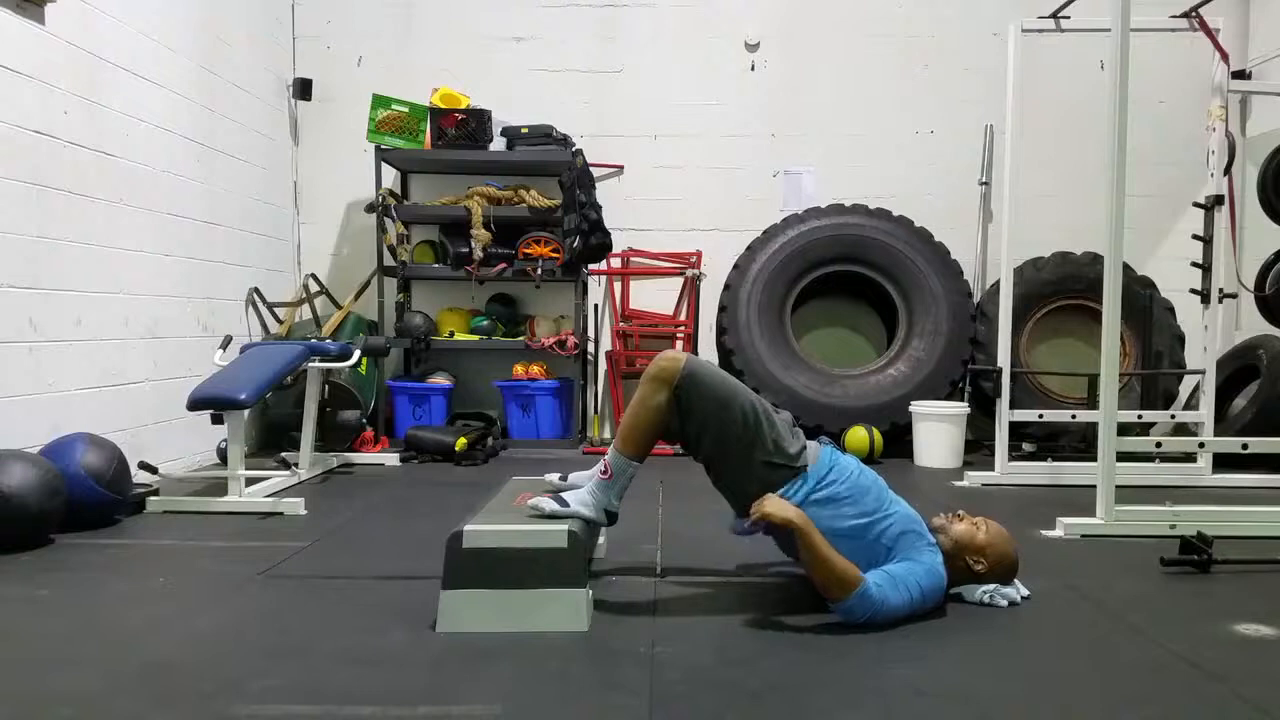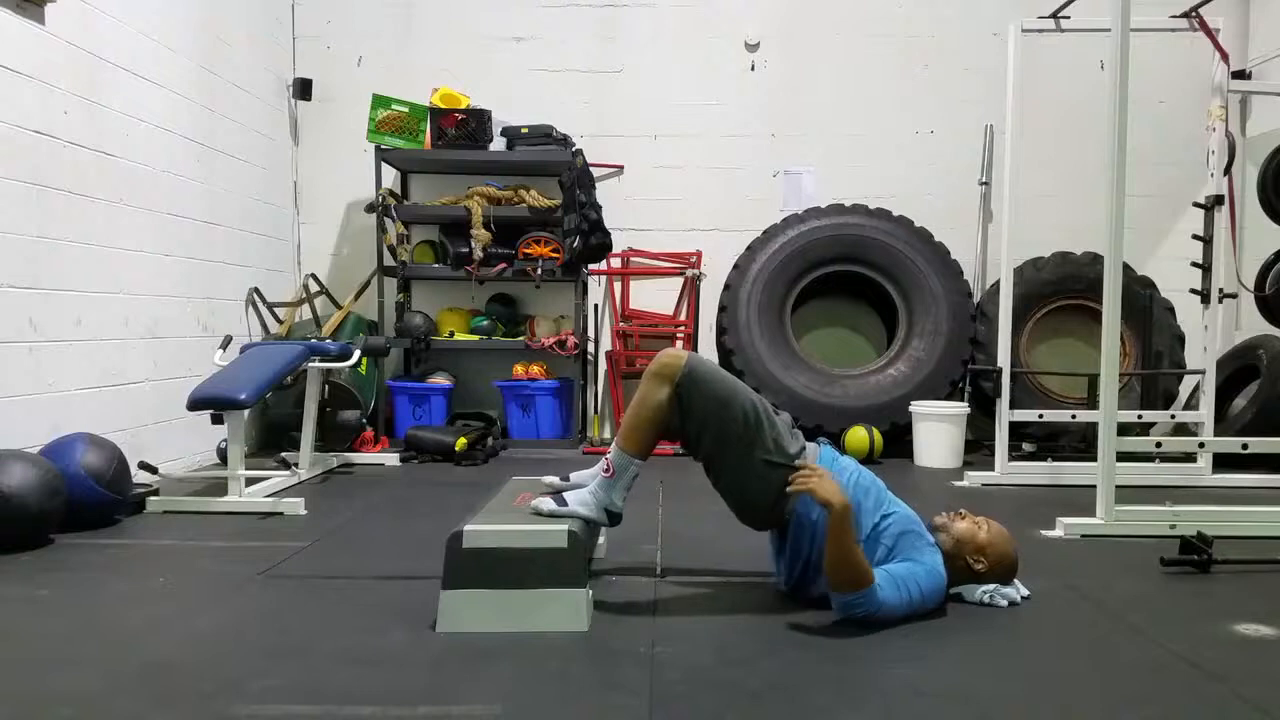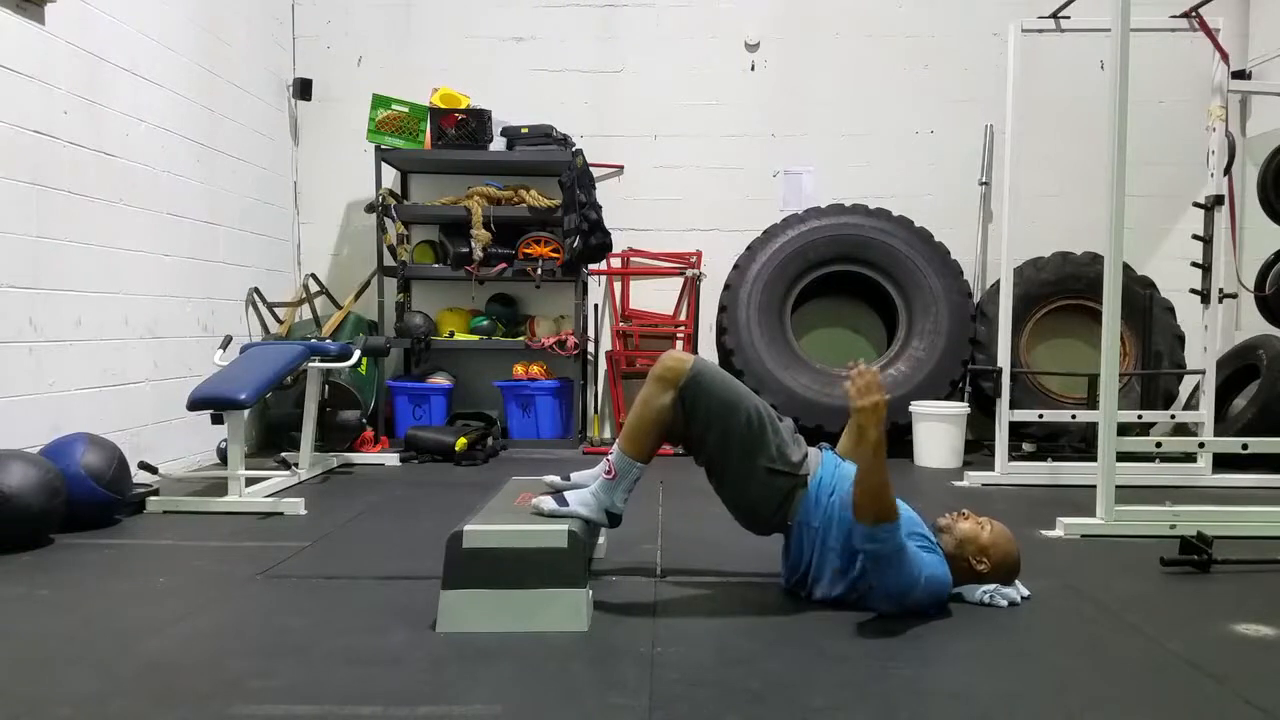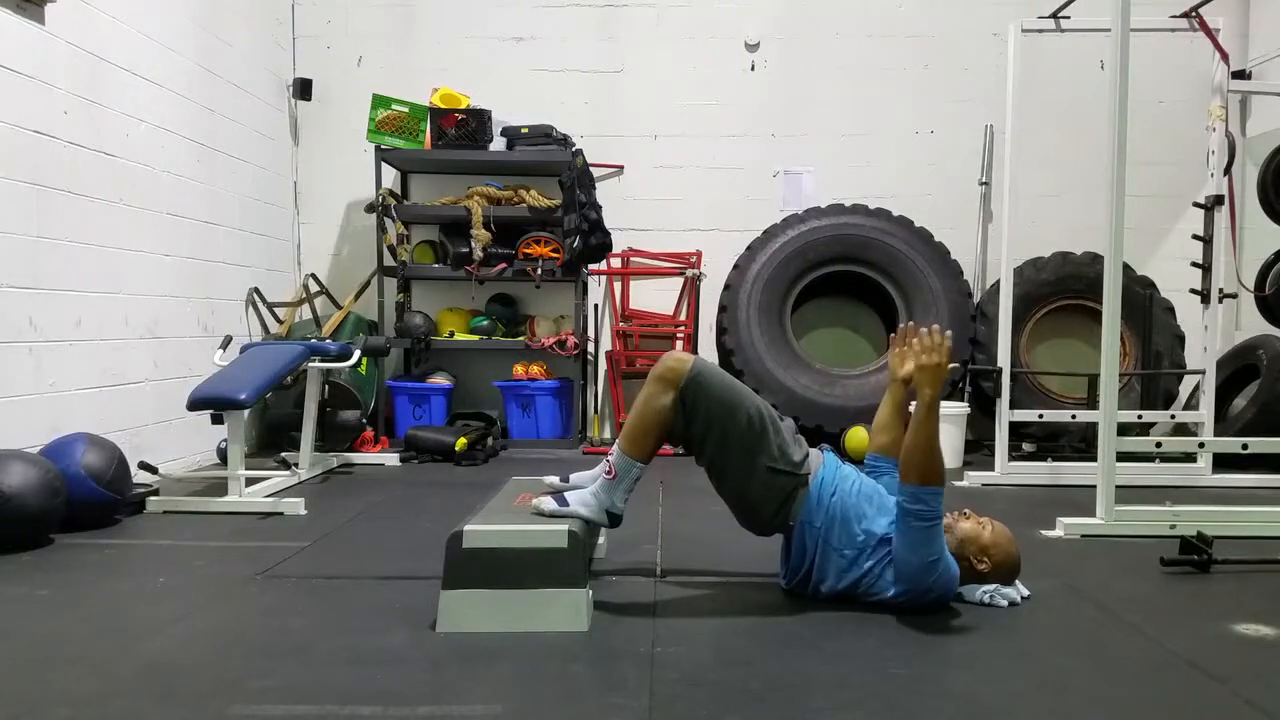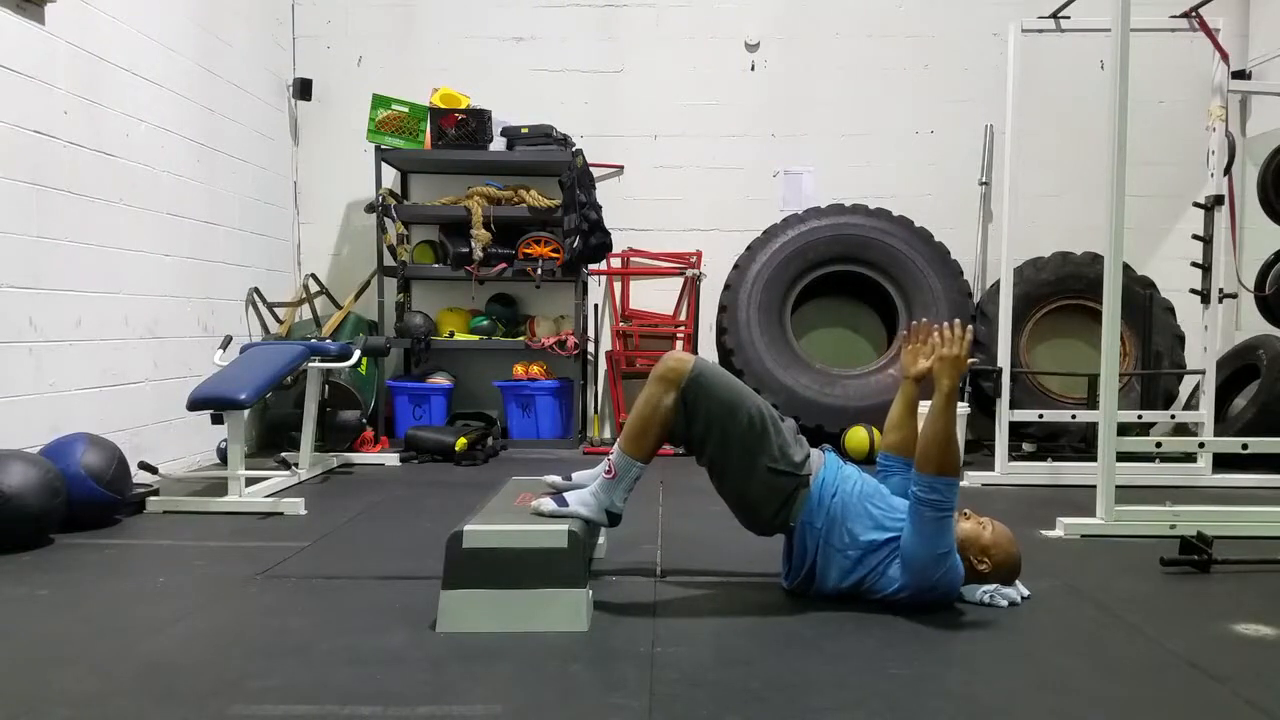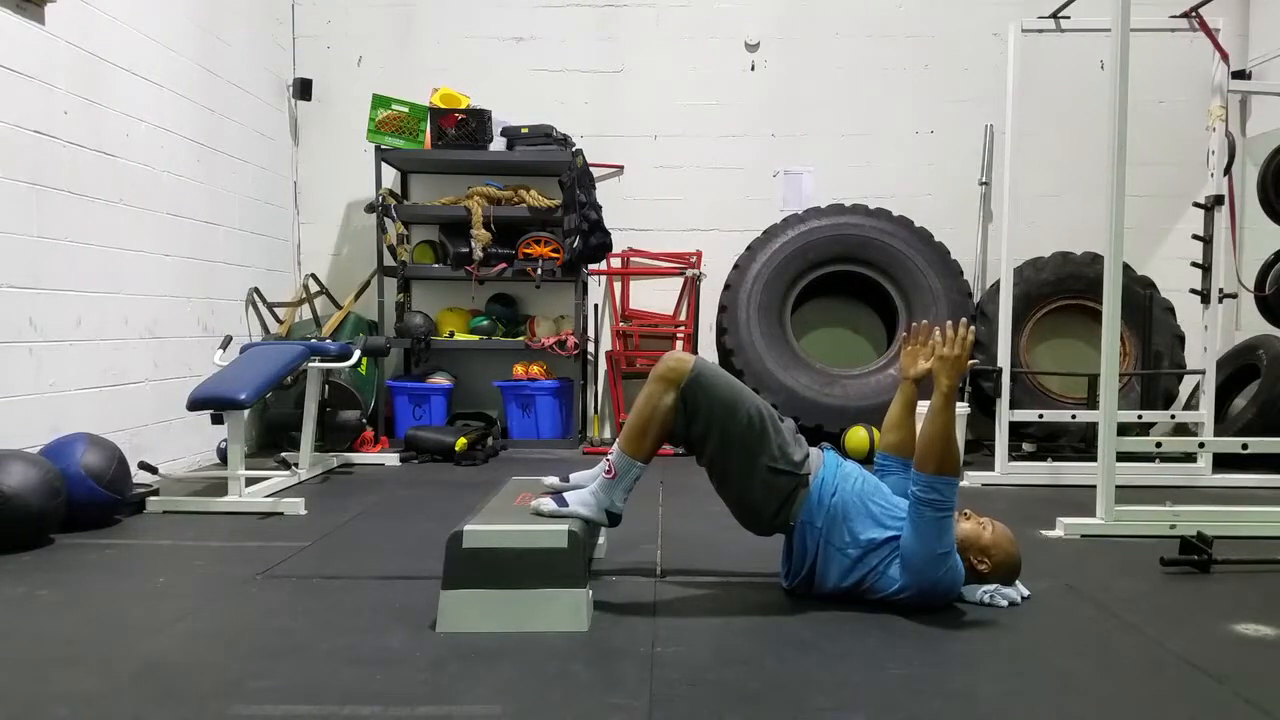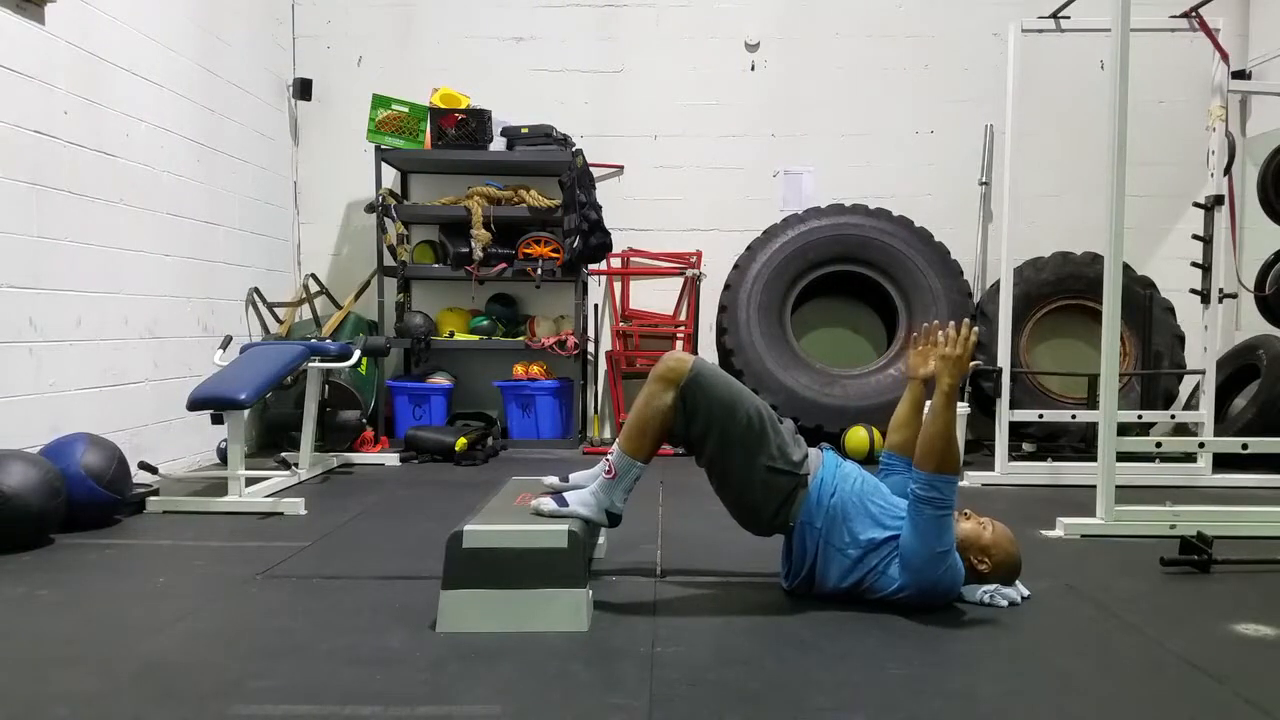
dt=0.3s
person 1, frame 1
left shoulder: (928, 575)
right shoulder: (921, 545)
left elbow: (856, 603)
left wrist: (803, 522)
left hip: (783, 476)
right hip: (801, 464)
left knee: (669, 371)
right knee: (675, 383)
left ankle: (603, 496)
right ankle: (606, 477)
person 1, frame 2
left shoulder: (927, 576)
right shoulder: (922, 546)
left elbow: (857, 598)
left wrist: (838, 508)
left hip: (780, 474)
right hip: (798, 464)
left knee: (671, 369)
right knee: (675, 382)
left ankle: (605, 496)
right ankle: (607, 475)
person 1, frame 3
left shoulder: (929, 578)
right shoulder: (923, 545)
left elbow: (876, 532)
left wrist: (872, 429)
right wrist: (861, 415)
left hip: (785, 485)
right hip: (807, 472)
left knee: (674, 371)
right knee: (681, 392)
left ankle: (605, 497)
right ankle: (609, 477)
person 1, frame 4
left shoulder: (934, 575)
right shoulder: (916, 534)
left elbow: (922, 496)
right elbow: (883, 465)
left wrist: (929, 395)
right wrist: (899, 386)
left hip: (788, 488)
right hip: (806, 474)
left knee: (676, 371)
right knee: (678, 385)
left ankle: (605, 497)
right ankle: (608, 476)
person 1, frame 5
left shoulder: (937, 573)
right shoulder: (909, 521)
left elbow: (937, 488)
right elbow: (896, 466)
left wrist: (945, 391)
right wrist: (911, 382)
left hip: (787, 487)
right hip: (803, 473)
left knee: (676, 372)
right knee: (681, 384)
left ankle: (605, 498)
right ankle: (607, 476)
person 1, frame 6
left shoulder: (934, 573)
right shoulder: (913, 526)
left elbow: (936, 487)
right elbow: (896, 465)
left wrist: (945, 390)
right wrist: (909, 383)
left hip: (788, 488)
right hip: (803, 473)
left knee: (677, 372)
right knee: (678, 384)
left ankle: (605, 496)
right ankle: (607, 476)
person 1, frame 7
left shoulder: (936, 573)
right shoulder: (910, 521)
left elbow: (936, 486)
right elbow: (899, 465)
left wrist: (947, 390)
right wrist: (918, 383)
left hip: (786, 489)
right hip: (801, 475)
left knee: (676, 371)
right knee: (680, 385)
left ankle: (604, 497)
right ankle: (608, 476)
